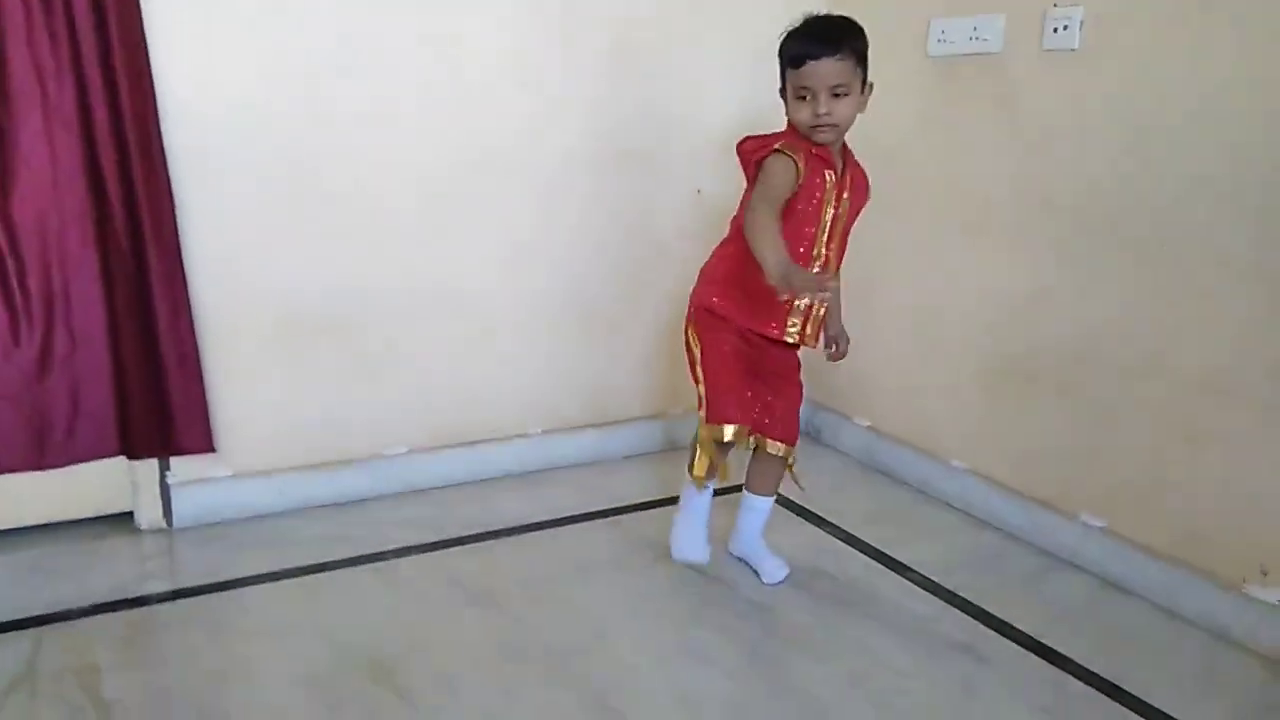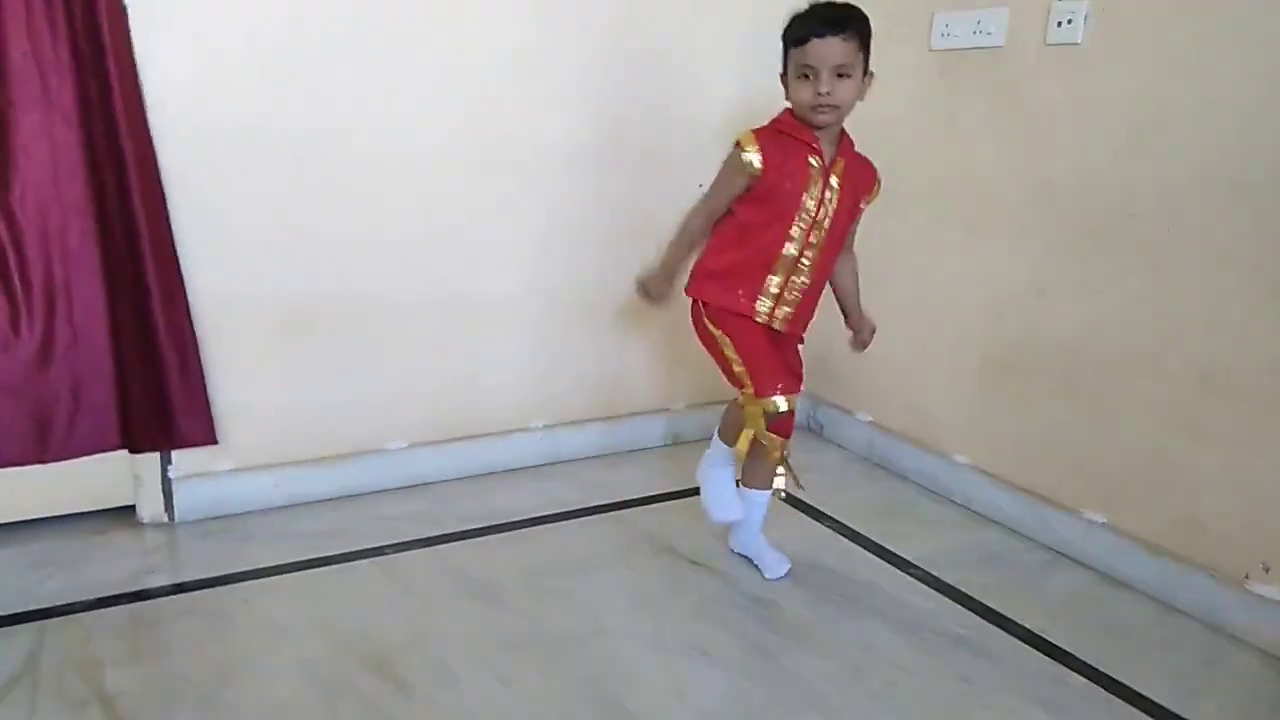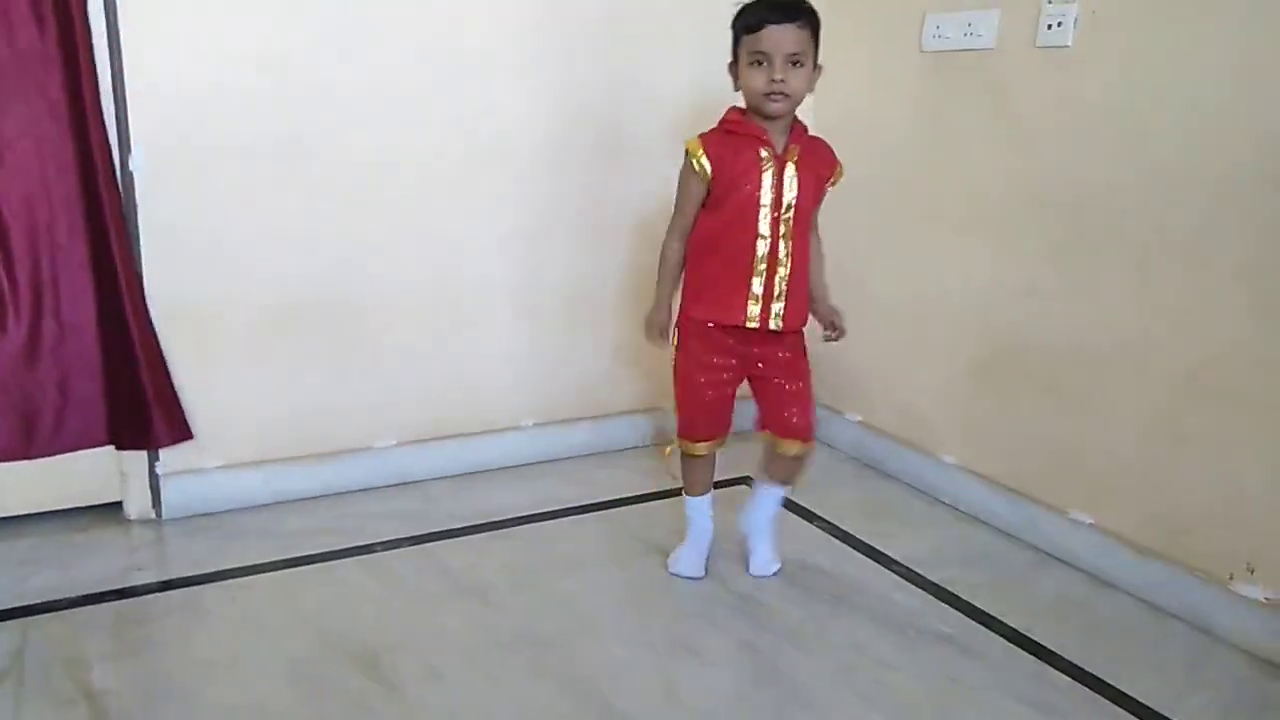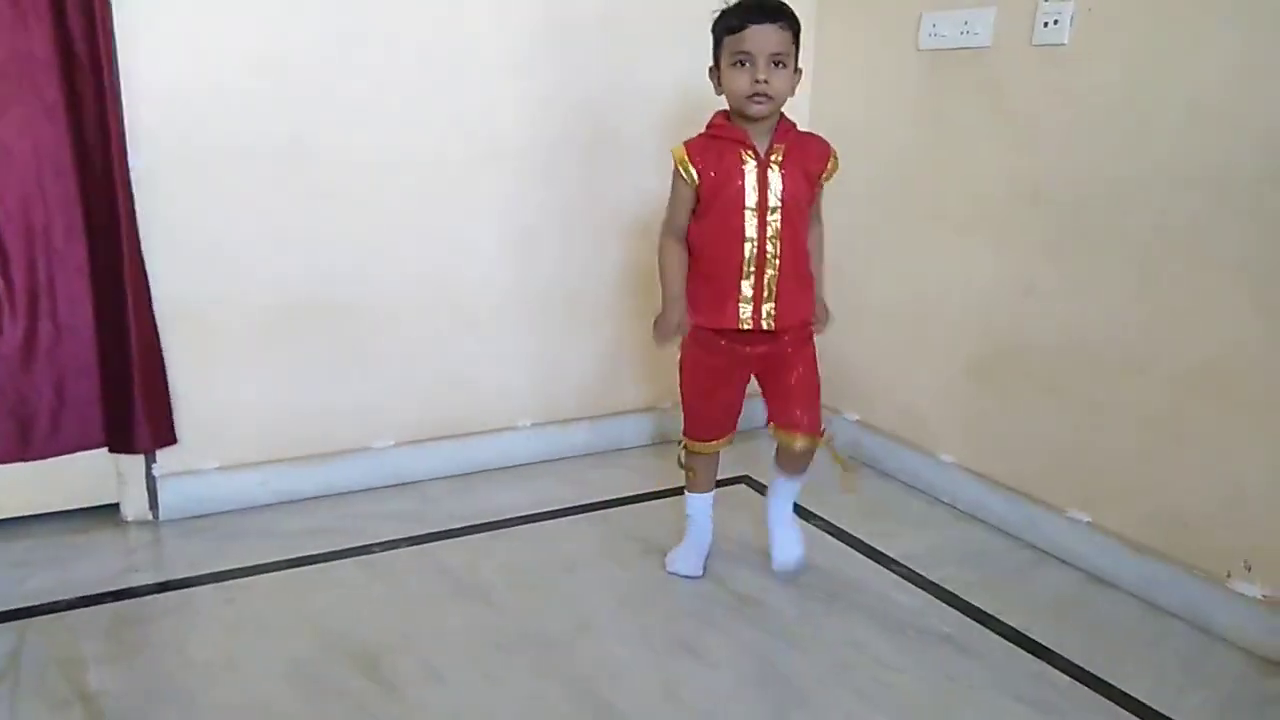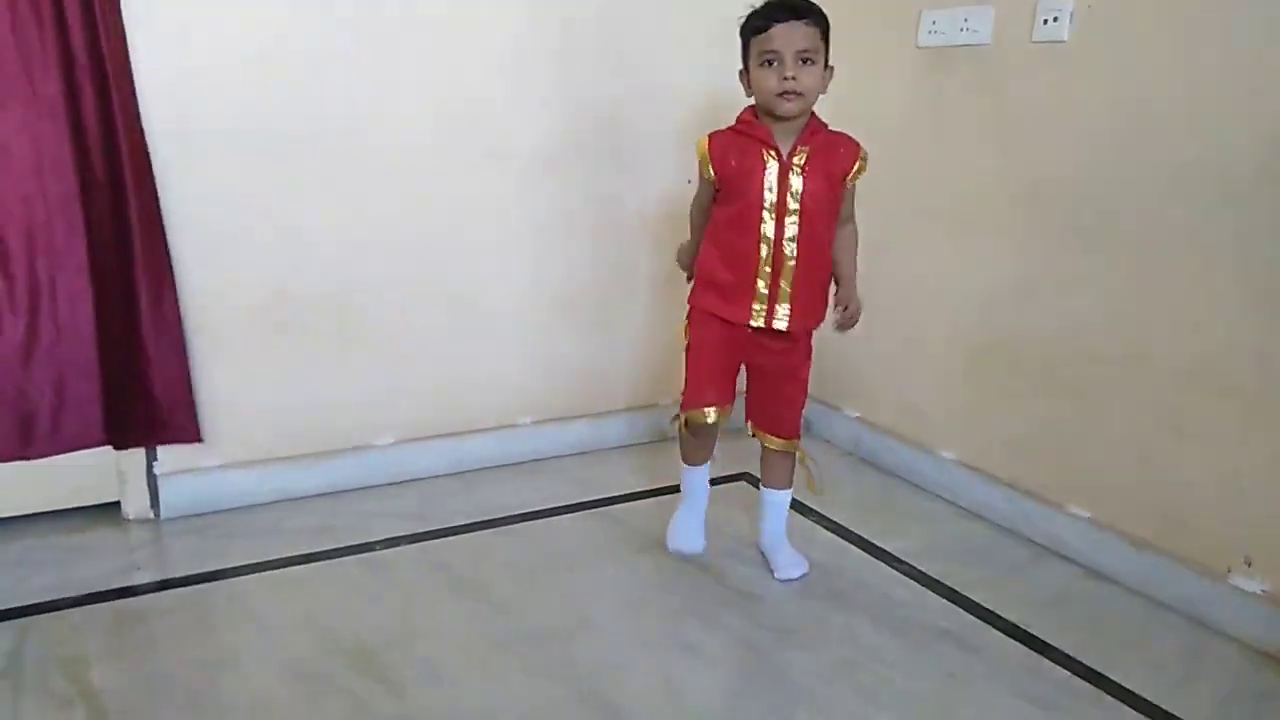
dt=0.3s
person 1, frame 1
left shoulder: (854, 178)
right shoulder: (783, 158)
right elbow: (760, 213)
left wrist: (831, 318)
right wrist: (779, 270)
left hip: (782, 331)
right hip: (725, 314)
left knee: (780, 435)
right knee: (725, 423)
left ankle: (748, 536)
right ankle: (693, 509)
person 1, frame 2
left shoulder: (860, 175)
right shoulder: (761, 150)
right elbow: (708, 211)
left wrist: (853, 310)
right wrist: (666, 268)
left hip: (784, 323)
right hip: (726, 304)
left knee: (777, 430)
right knee: (771, 398)
left ankle: (748, 532)
right ankle: (719, 457)
person 1, frame 3
left shoulder: (819, 159)
right shoulder: (711, 152)
right elbow: (679, 232)
left wrist: (823, 303)
right wrist: (662, 302)
left hip: (781, 328)
right hip: (709, 323)
left knee: (794, 435)
right knee: (700, 434)
left ankle: (760, 524)
right ankle: (696, 537)
person 1, frame 4
left shoulder: (812, 156)
right shoulder: (697, 156)
right elbow: (674, 233)
left wrist: (815, 296)
right wrist: (673, 303)
left hip: (785, 325)
right hip: (712, 325)
left knee: (801, 432)
right knee: (704, 430)
left ankle: (783, 512)
right ankle: (698, 534)
person 1, frame 5
left shoulder: (840, 155)
right shoulder: (723, 149)
left elbow: (842, 223)
left wrist: (847, 285)
right wrist: (694, 248)
left hip: (791, 322)
right hip: (719, 310)
left knee: (782, 429)
right knee: (702, 412)
left ankle: (774, 534)
right ankle: (692, 503)
